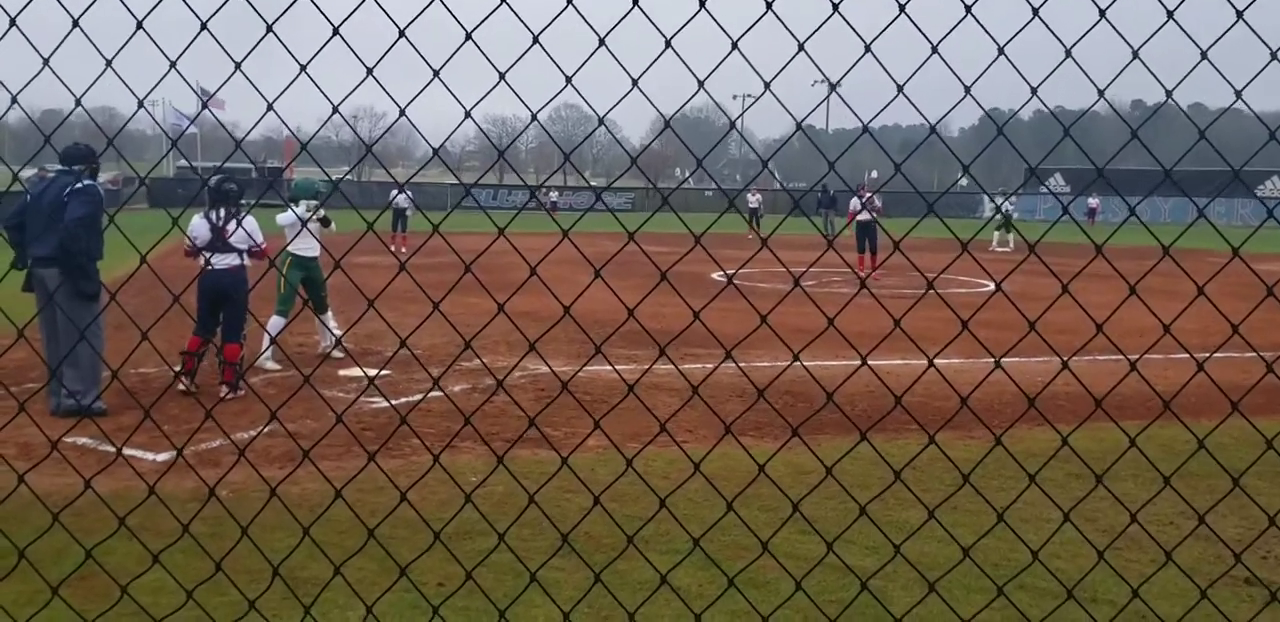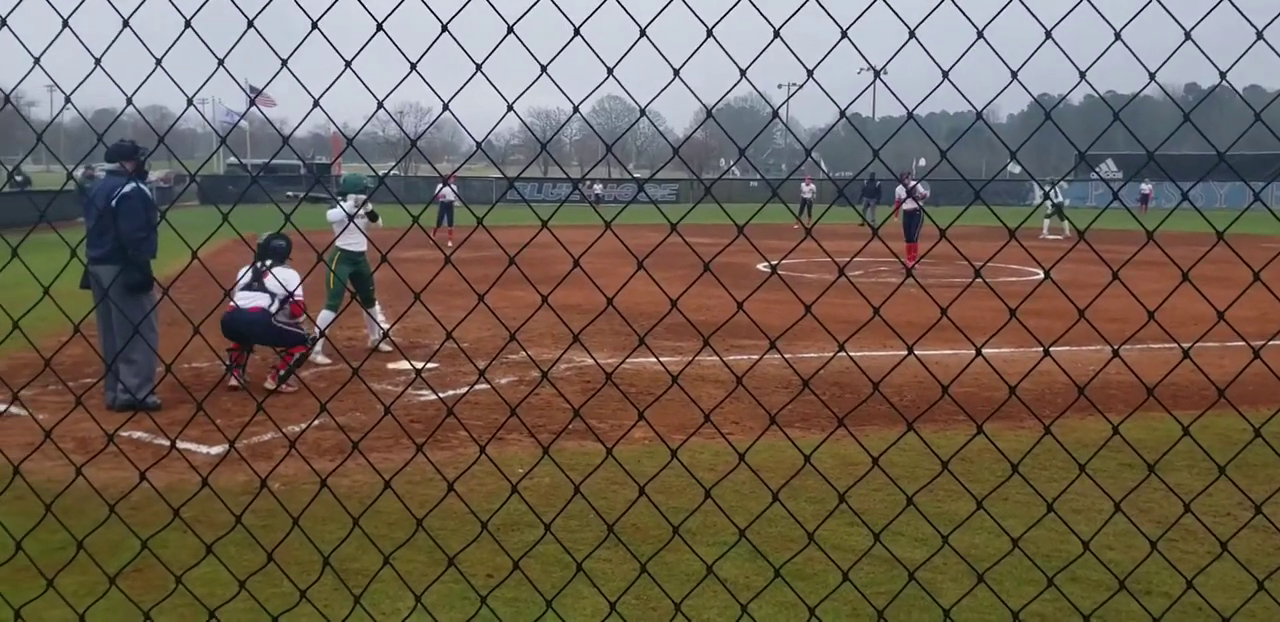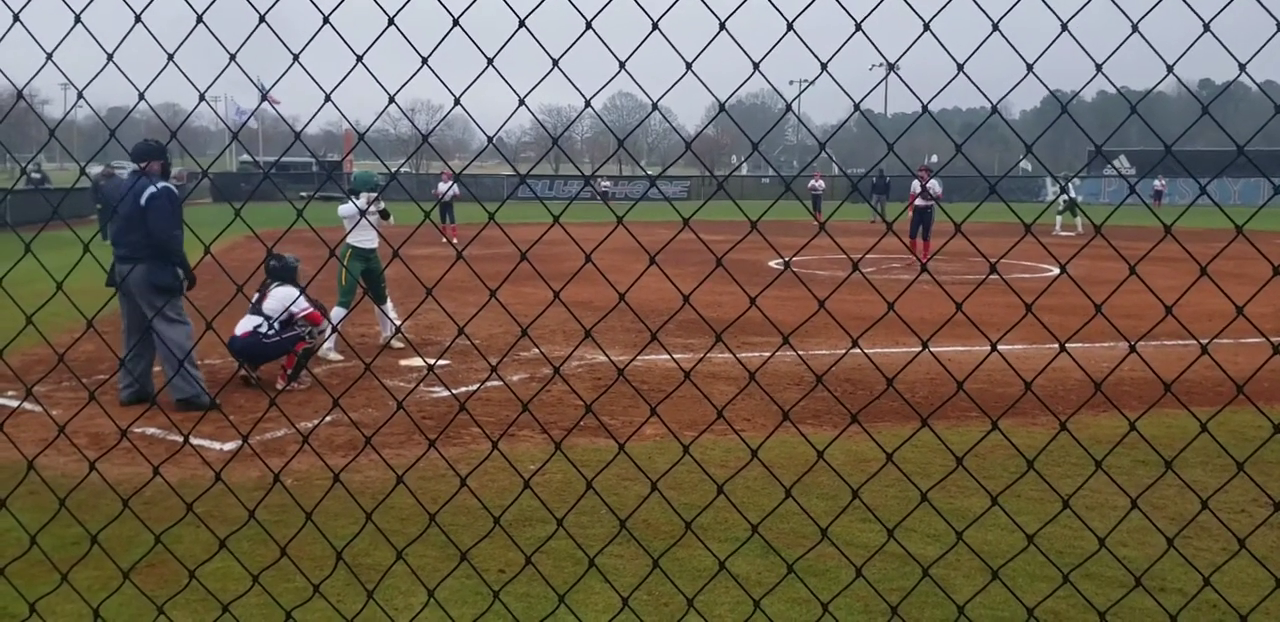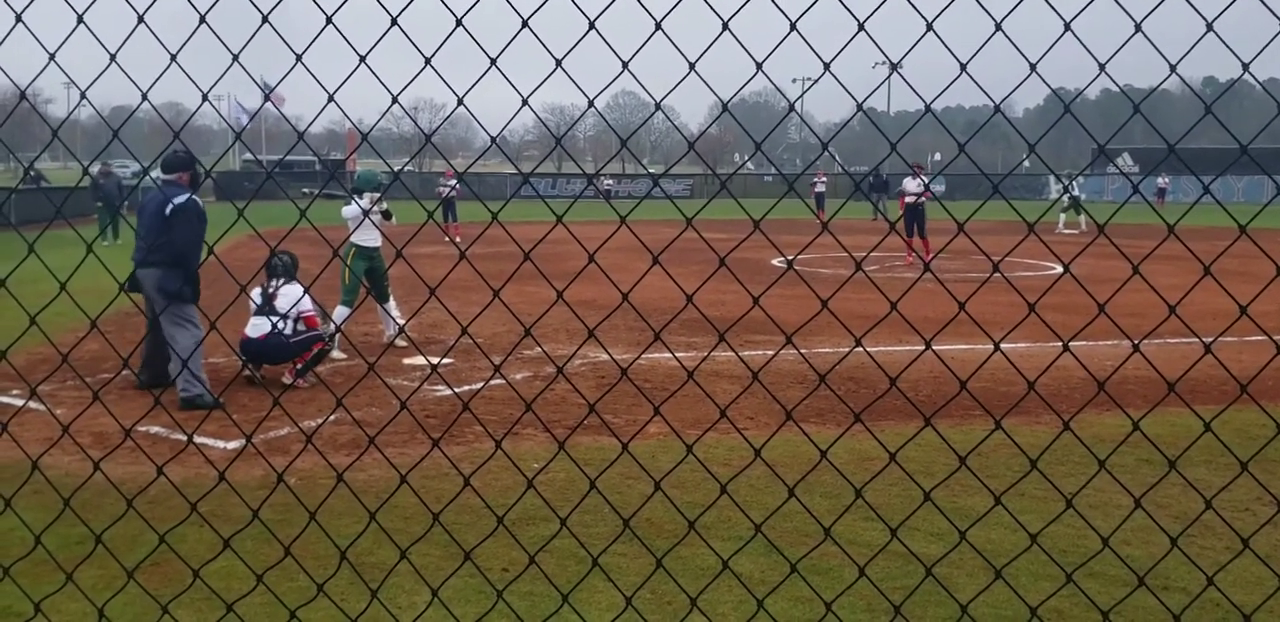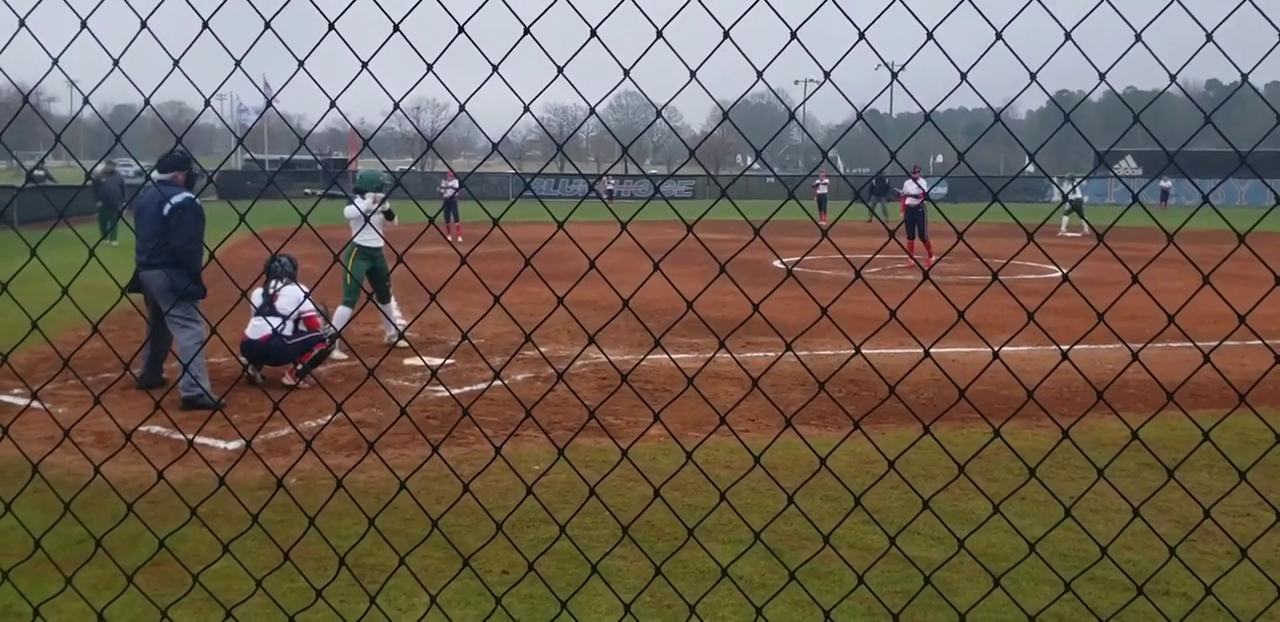
dt=1s
person 1, frame 1
left shoulder: (39, 187)
right shoulder: (85, 189)
left elbow: (12, 222)
right elbow: (74, 227)
left wrist: (22, 253)
right wrist: (80, 262)
left hip: (41, 270)
right hip: (70, 273)
left knee: (53, 337)
right knee: (84, 335)
left ankle: (58, 397)
right ankle: (80, 398)
person 1, frame 2
left shoulder: (97, 188)
right shoulder: (131, 190)
left elbow: (96, 230)
right elbow: (134, 237)
left wrist: (98, 261)
right wrist: (144, 272)
left hip: (98, 267)
right hip: (124, 269)
left knee: (111, 333)
right knee: (139, 331)
left ankle: (115, 392)
right ankle: (135, 394)
person 1, frame 3
left shoulder: (123, 189)
right shoulder: (160, 190)
left elbow: (115, 232)
right elbow: (167, 237)
right wrist: (186, 269)
left hip: (125, 267)
right hip: (151, 269)
left knee: (135, 331)
right knee: (173, 329)
left ankle: (133, 389)
right ankle: (189, 392)
person 1, frame 4
left shoulder: (152, 198)
right shoulder: (186, 201)
left elbow: (146, 237)
right elbow: (185, 247)
right wrist: (193, 281)
left hip: (146, 270)
right hip: (167, 274)
left knee: (159, 326)
right knee: (187, 331)
left ankle: (151, 375)
right ankle: (193, 392)
person 1, frame 5
left shoulder: (145, 197)
right shoulder: (183, 200)
left elbow: (145, 238)
right elbow: (185, 247)
right wrist: (196, 279)
left hip: (147, 272)
right hip: (172, 275)
left knee: (157, 325)
right knee: (190, 330)
left ankle: (149, 375)
right ankle: (194, 392)
person 2, frame 1
left shoulder: (314, 212)
right shoulder: (291, 211)
left elbow: (331, 227)
right elbow: (280, 221)
left wrist: (319, 212)
right wrist: (303, 209)
left hip: (312, 263)
right hip: (292, 262)
left knee: (322, 305)
right knee: (283, 309)
left ankle: (327, 345)
right ankle: (264, 356)
person 2, frame 2
left shoulder: (362, 207)
right shoulder: (340, 207)
left elbow: (377, 222)
right elbow: (331, 217)
left wrist: (367, 207)
right wrist: (351, 204)
left hip: (360, 258)
right hip: (341, 258)
left knee: (370, 299)
right knee: (333, 303)
left ankle: (376, 339)
right ankle: (315, 350)
person 2, frame 3
left shoulder: (373, 205)
right shoulder: (350, 204)
left elbow: (389, 221)
right elbow: (341, 213)
left wrist: (380, 205)
right wrist: (364, 201)
left hip: (372, 254)
right hip: (352, 254)
left knee: (381, 296)
right knee: (345, 300)
left ankle: (388, 335)
right ankle: (326, 347)
person 2, frame 4
left shoulder: (375, 205)
right shoulder: (353, 204)
left elbow: (391, 221)
right elbow: (346, 214)
left wrist: (382, 206)
right wrist: (367, 201)
left hip: (375, 253)
right hip: (356, 253)
left knee: (384, 295)
right knee: (348, 299)
left ankle: (391, 334)
right ankle: (331, 344)
person 2, frame 5
left shoulder: (378, 204)
right shoulder: (356, 203)
left elbow: (392, 221)
right elbow: (349, 213)
left wrist: (385, 205)
right wrist: (370, 201)
left hip: (377, 254)
right hip: (358, 253)
left knee: (385, 295)
right knee: (350, 299)
left ankle: (392, 334)
right ankle: (331, 344)
person 3, frame 1
left shoulder: (198, 220)
right shoulder: (246, 221)
left elbow: (189, 251)
right elbow: (261, 253)
left hip: (208, 278)
right hip: (235, 278)
left knee: (202, 328)
right knee: (233, 332)
left ankle: (186, 377)
right ankle: (229, 384)
person 3, frame 2
left shoulder: (246, 270)
right shoulder: (289, 273)
right elbow: (298, 310)
left hip: (230, 321)
right hip: (257, 320)
left knee: (246, 334)
right knee: (306, 340)
left ankle: (236, 374)
right ankle: (277, 379)
person 3, frame 3
left shoulder: (265, 289)
right shoulder: (290, 292)
right elbow: (317, 321)
left hip: (235, 344)
right hip: (253, 347)
right knee: (307, 333)
left ankle: (249, 367)
right ankle: (287, 378)
person 3, frame 4
left shoulder: (257, 291)
right shoulder: (298, 289)
right elbow: (312, 324)
right wrist: (319, 319)
left hip: (247, 347)
right hip: (274, 348)
right knee: (326, 337)
left ankle: (253, 366)
right ankle: (295, 374)
person 3, frame 5
left shoulder: (258, 292)
right shoulder: (299, 290)
right elbow: (313, 324)
right wrist: (323, 322)
left hip: (248, 347)
right hip: (275, 349)
right knee: (328, 336)
left ankle: (254, 367)
right ankle: (296, 374)
